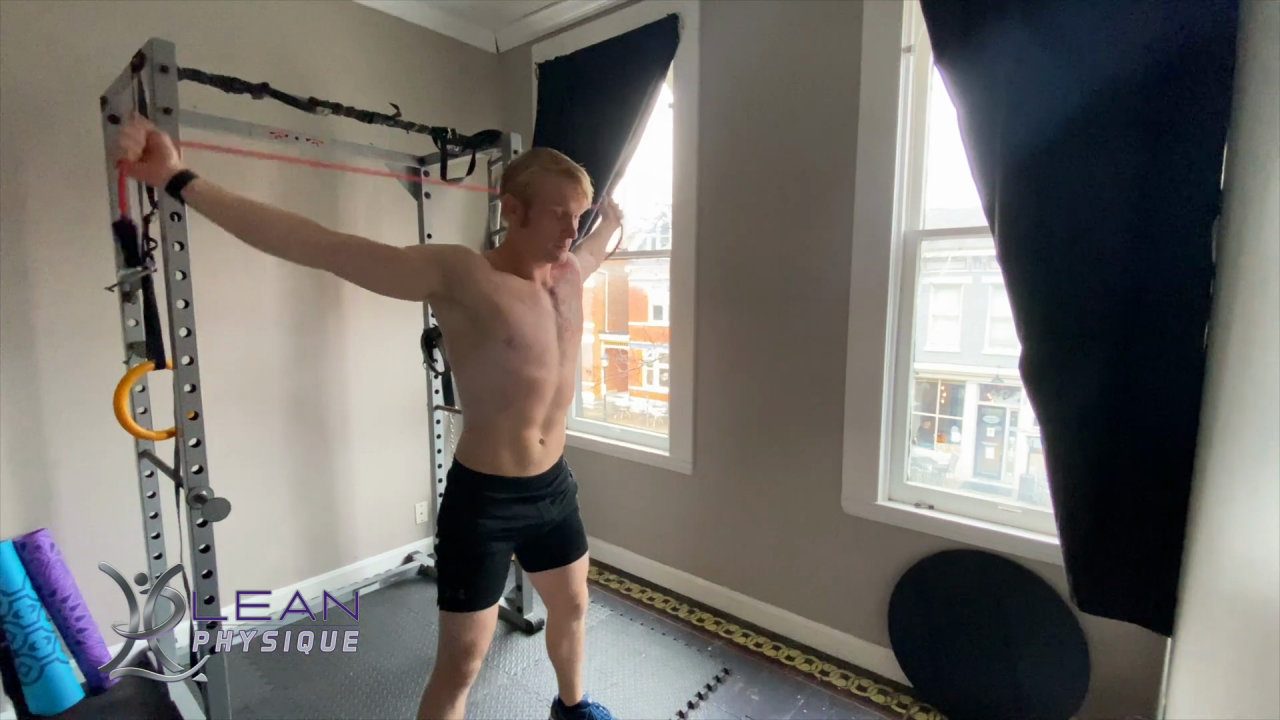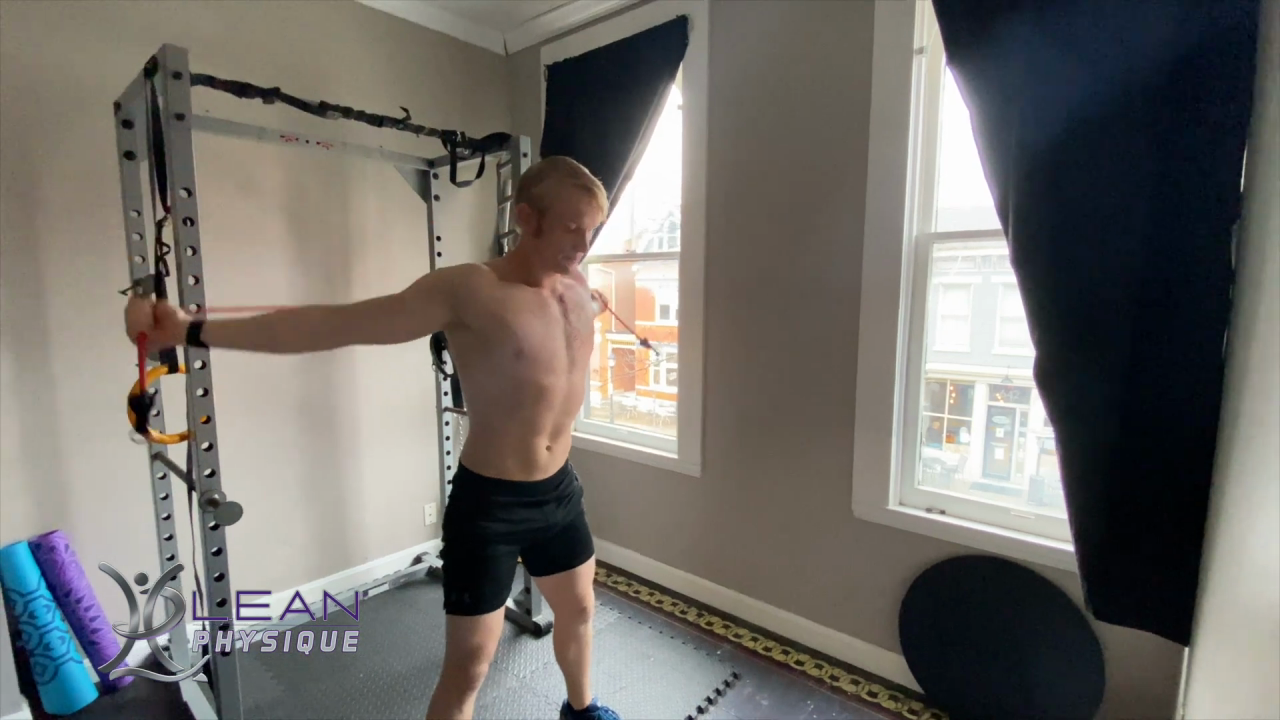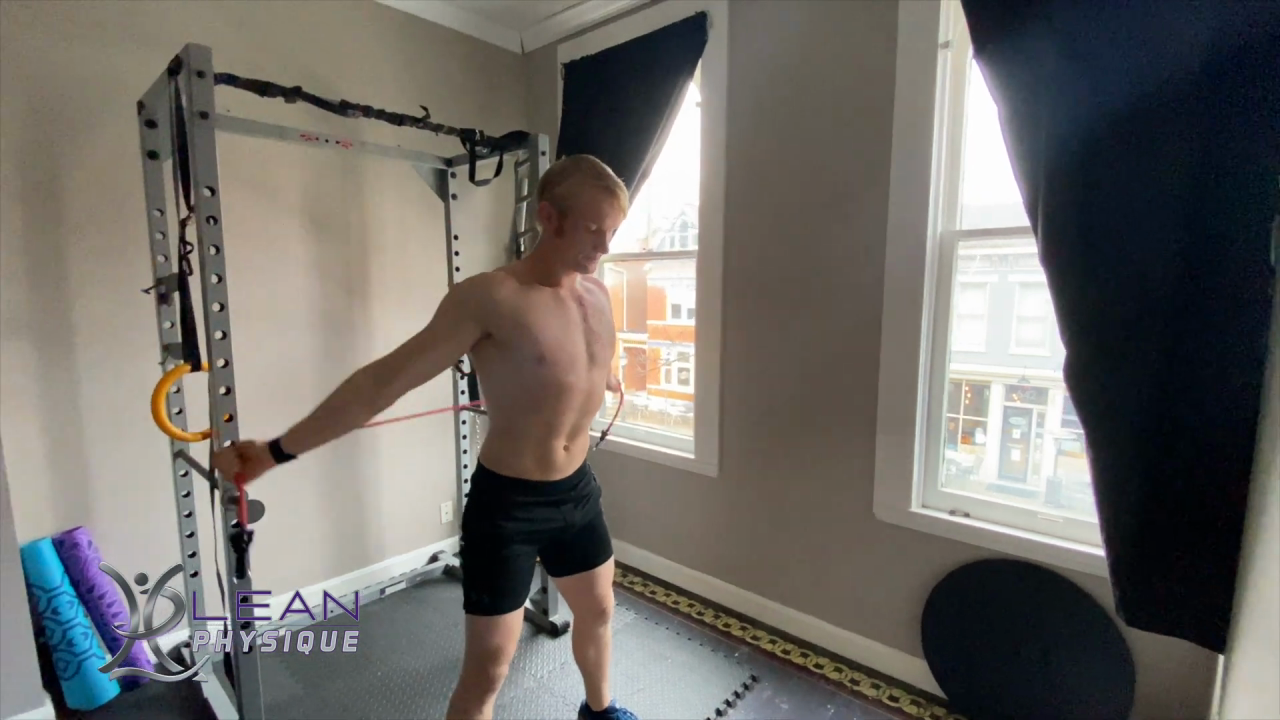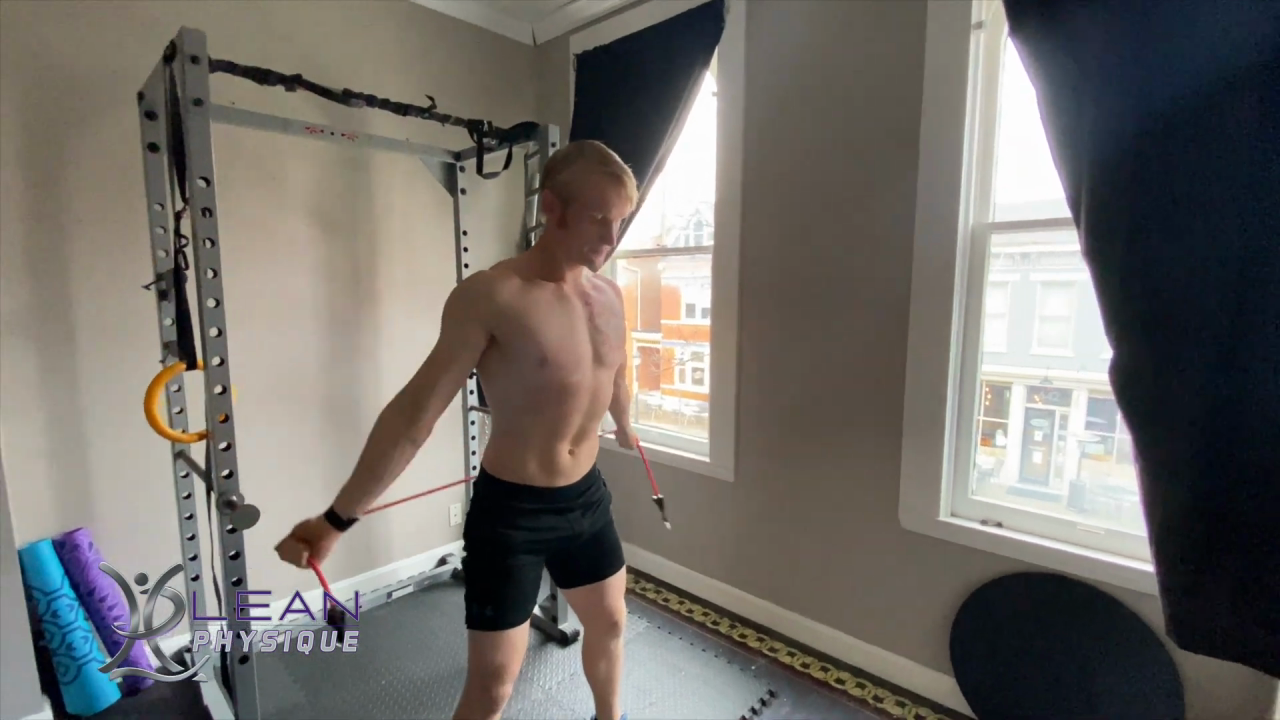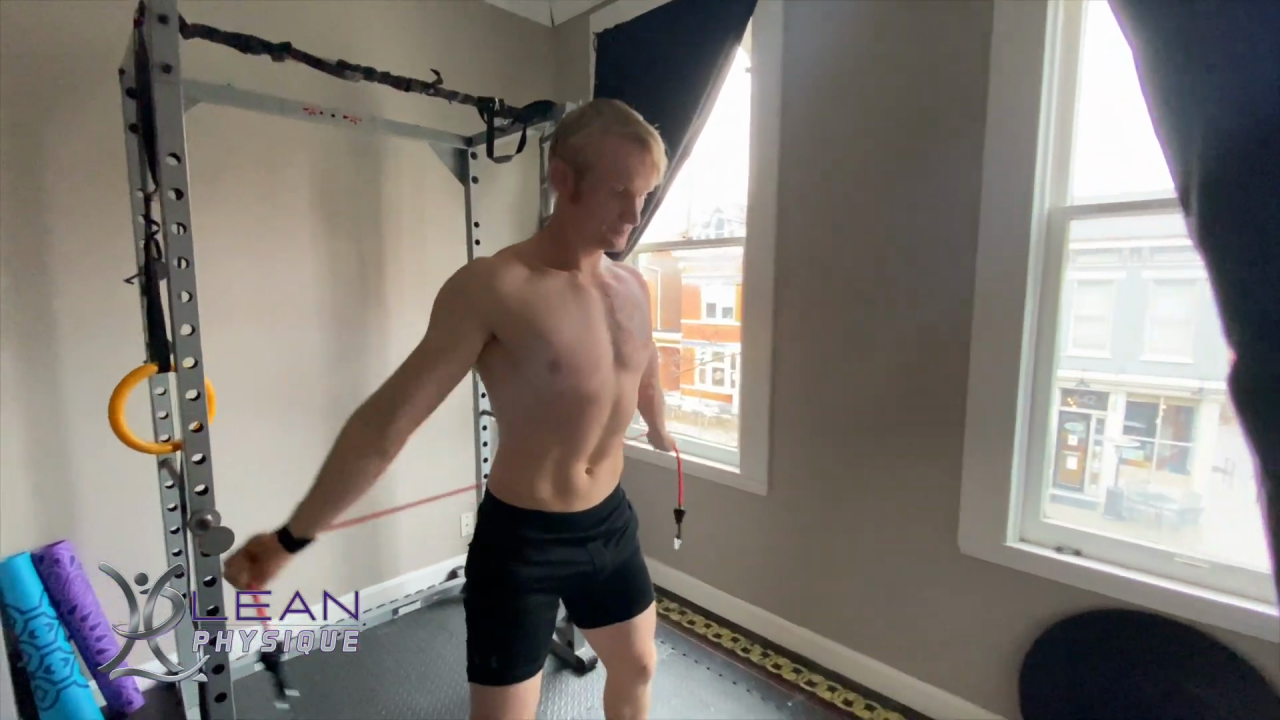
dt=0.4s
person 1, frame 1
left shoulder: (571, 271)
right shoulder: (460, 277)
right elbow: (324, 249)
right wrist: (181, 184)
left hip: (553, 491)
right hip: (482, 502)
left knee: (572, 607)
right knee: (461, 665)
person 1, frame 2
left shoulder: (575, 287)
right shoulder: (470, 290)
right elbow: (335, 324)
left wrist: (594, 307)
right wrist: (197, 331)
left hip: (559, 491)
right hip: (487, 503)
left knee: (578, 610)
right knee: (468, 668)
person 1, frame 3
left shoulder: (596, 293)
right shoulder: (491, 298)
right elbow: (387, 378)
right wrist: (280, 449)
left hip: (577, 491)
right hip: (506, 503)
left knee: (598, 611)
right knee: (488, 668)
person 1, frame 4
left shoulder: (608, 294)
right shoulder: (491, 296)
right elbow: (416, 413)
left wrist: (624, 429)
right wrist: (336, 520)
left hip: (586, 499)
right hip: (509, 511)
left knee: (609, 624)
person 1, frame 5
left shoulder: (633, 286)
right shoulder: (493, 290)
right elbow: (391, 416)
left wrist: (658, 429)
right wrist: (291, 536)
left hip: (610, 525)
right hip: (521, 541)
left knee: (637, 667)
